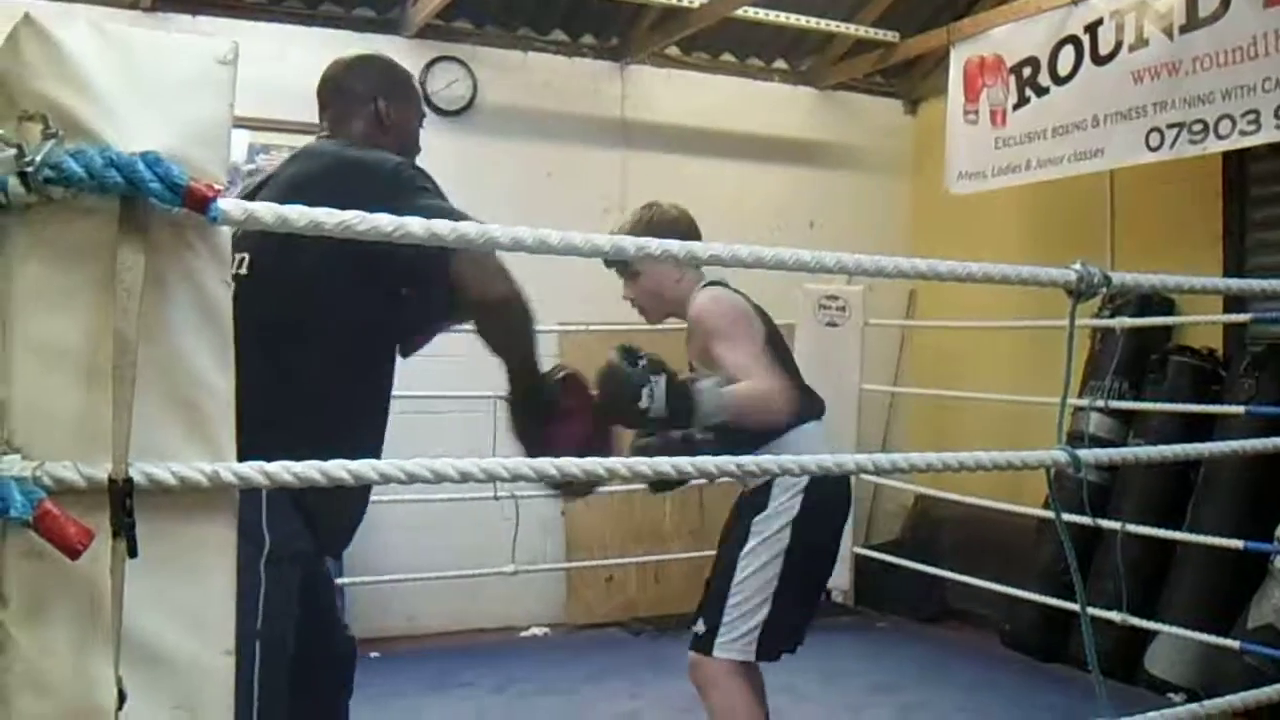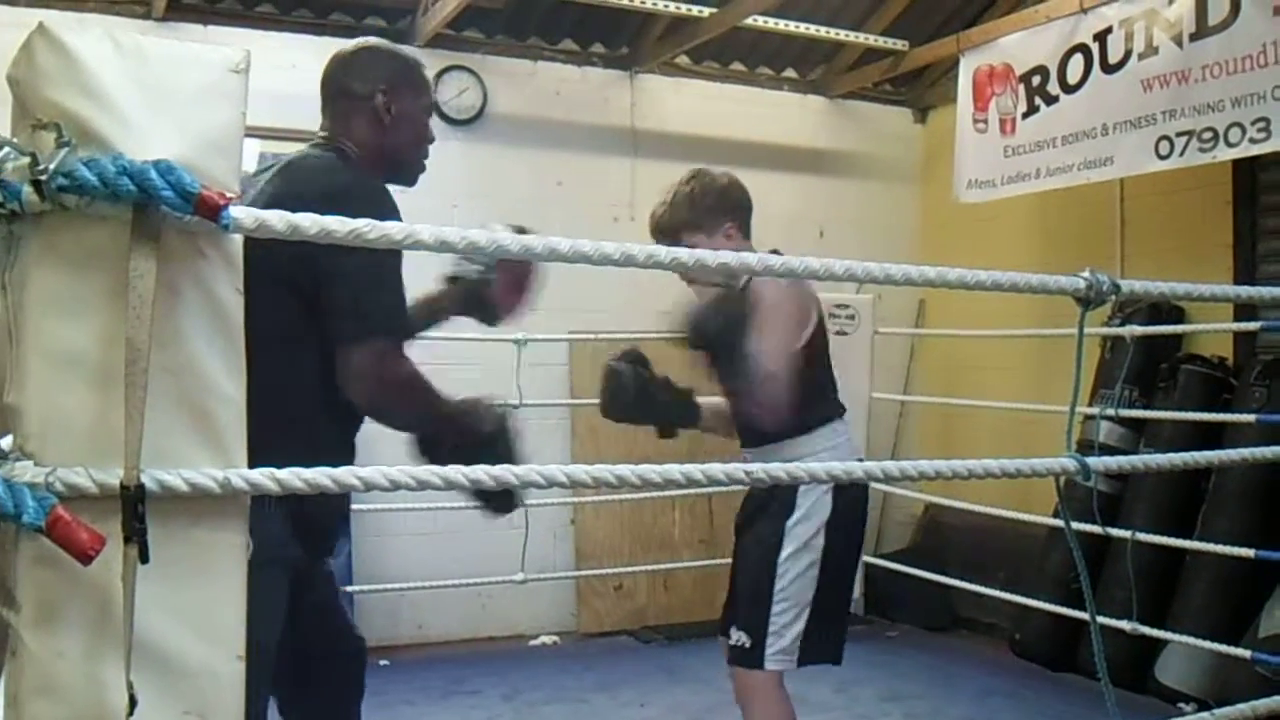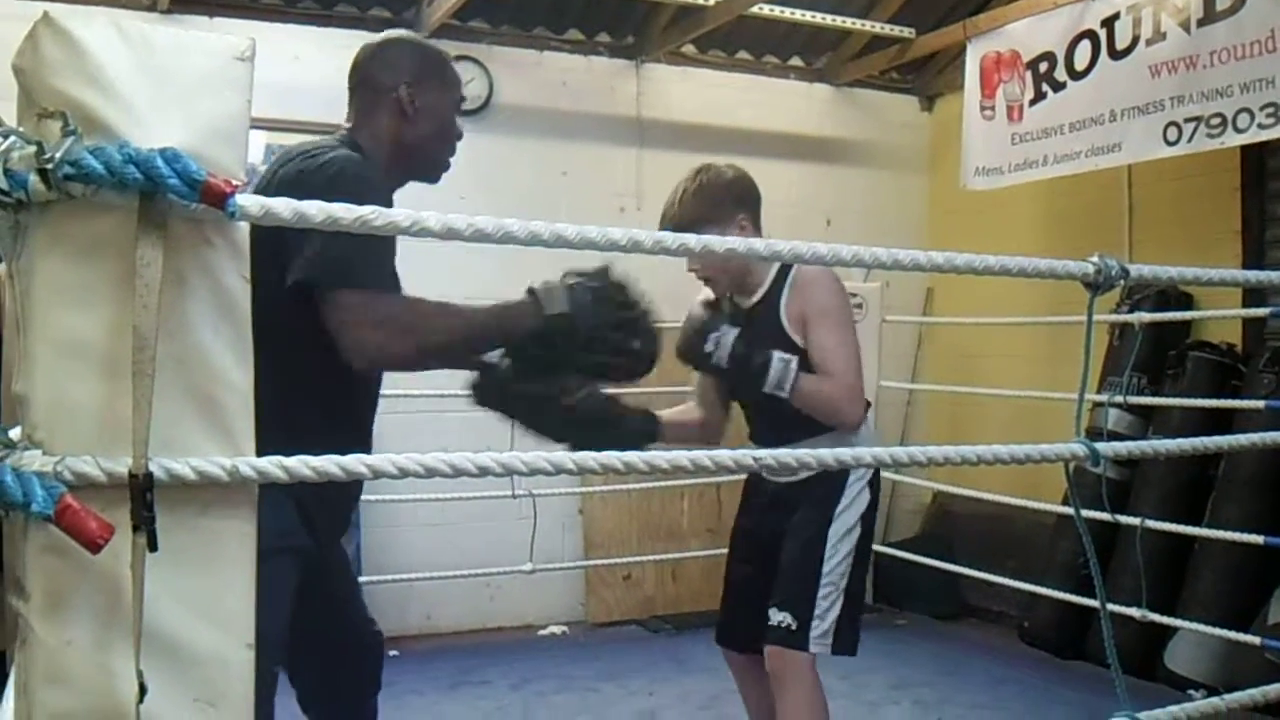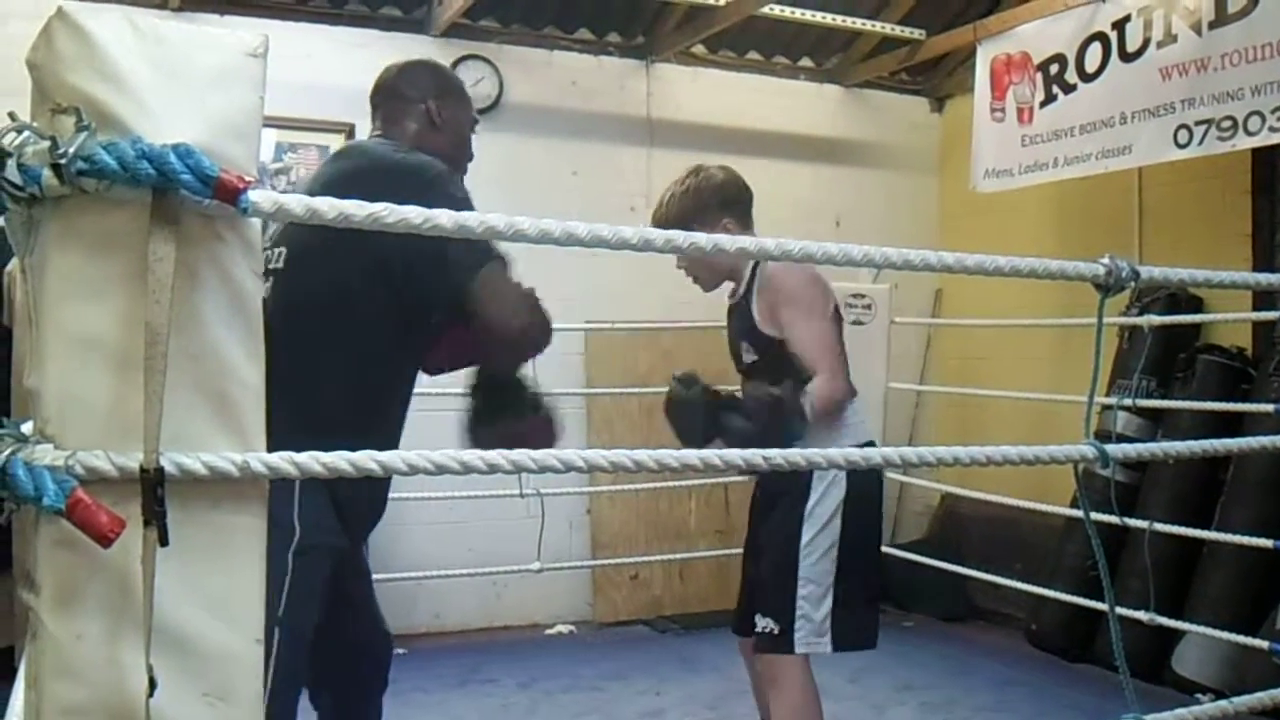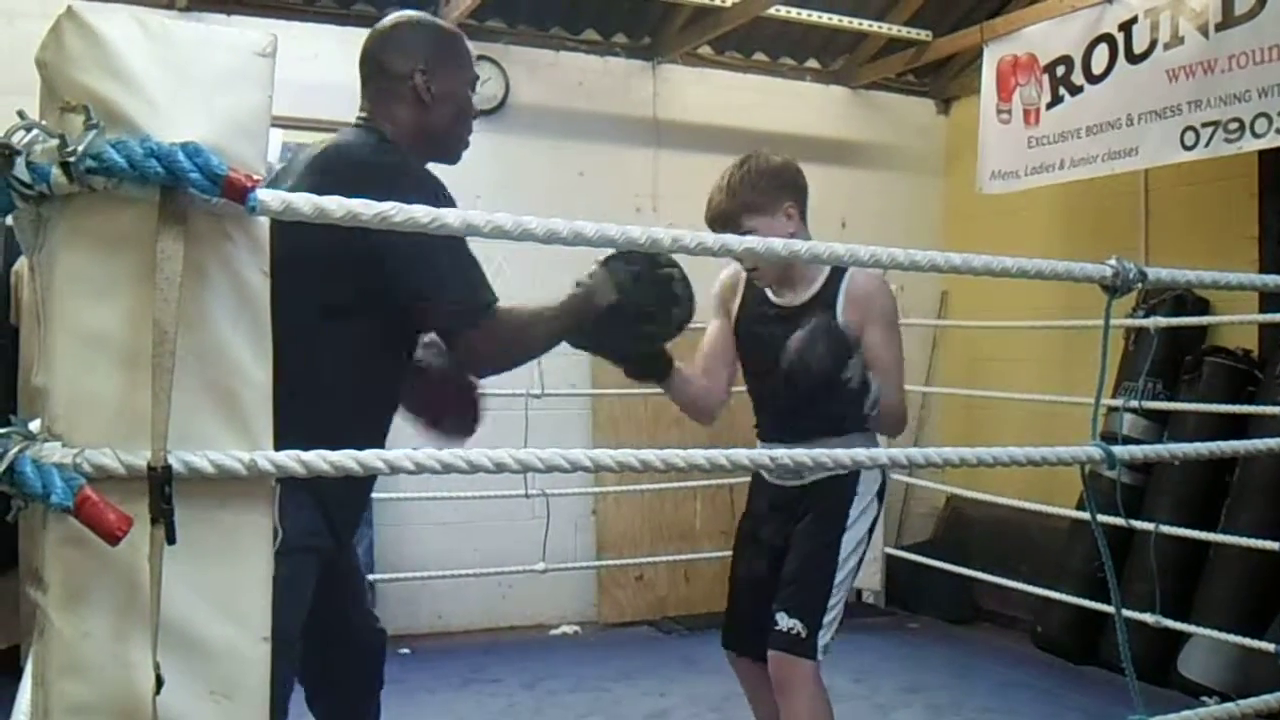
dt=0.7s
person 1, frame 1
left shoulder: (281, 186)
right shoulder: (371, 179)
right elbow: (488, 287)
left wrist: (418, 317)
right wrist: (529, 382)
left hip: (273, 489)
right hip: (257, 489)
person 1, frame 2
left shoulder: (293, 184)
right shoulder: (353, 198)
right elbow: (372, 378)
left wrist: (456, 299)
right wrist: (463, 424)
left hip: (274, 496)
right hip: (246, 496)
person 1, frame 3
left shoulder: (344, 181)
right shoulder: (335, 179)
left elbow: (375, 333)
right elbow: (373, 334)
right wrist: (540, 313)
left hip: (298, 490)
right hip: (252, 489)
person 1, frame 4
left shoulder: (345, 182)
right shoulder: (410, 179)
right elbow: (512, 321)
right wrist: (500, 377)
left hip: (303, 479)
right hip: (289, 480)
left knee: (355, 658)
person 1, frame 5
left shoulder: (322, 167)
right shoulder: (398, 183)
right elbow: (482, 346)
left wrist: (410, 377)
right wrist: (591, 299)
left hip: (301, 481)
right hip: (278, 482)
left knee: (352, 657)
person 2, frame 1
left shoulder: (712, 306)
right shoulder: (721, 308)
left elbow: (776, 401)
left wrist: (679, 399)
right wrist: (680, 440)
left hip: (794, 488)
right hip: (787, 490)
left knee: (713, 661)
right knee: (733, 649)
person 2, frame 2
left shoulder: (774, 289)
right shoulder: (732, 299)
left elbow: (773, 411)
left wrist: (732, 348)
right wrist: (672, 406)
left hip: (814, 486)
right hip: (780, 485)
left knee: (757, 665)
right knee: (743, 656)
person 2, frame 3
left shoulder: (811, 284)
right shoulder: (714, 307)
left elbow: (847, 408)
right elbow: (708, 424)
left wrist: (756, 361)
right wrist: (625, 425)
left hip: (833, 482)
right hip: (770, 482)
left knee: (787, 656)
right knee: (741, 648)
person 2, frame 4
left shoulder: (782, 279)
right shoulder: (749, 290)
left elbow: (832, 387)
left wrist: (779, 421)
right wrist: (719, 413)
left hip: (829, 474)
right hip: (792, 474)
left knee: (784, 652)
right knee: (756, 639)
person 2, frame 5
left shoulder: (861, 289)
right shoulder: (734, 290)
left elbow: (896, 414)
right elbow: (708, 401)
left wrist: (854, 392)
right wrist: (651, 362)
left hip: (840, 487)
right hip: (773, 487)
left knee: (790, 657)
right knee: (746, 650)
